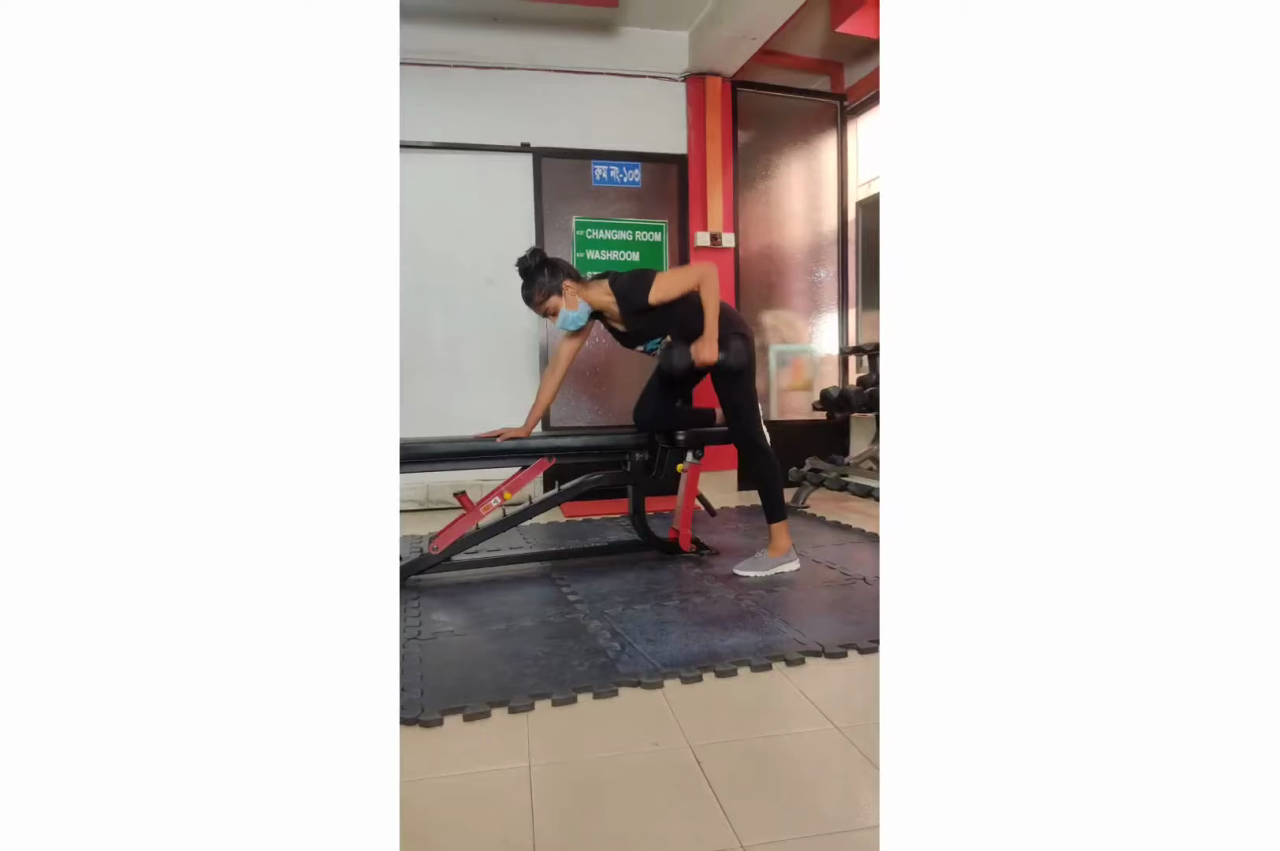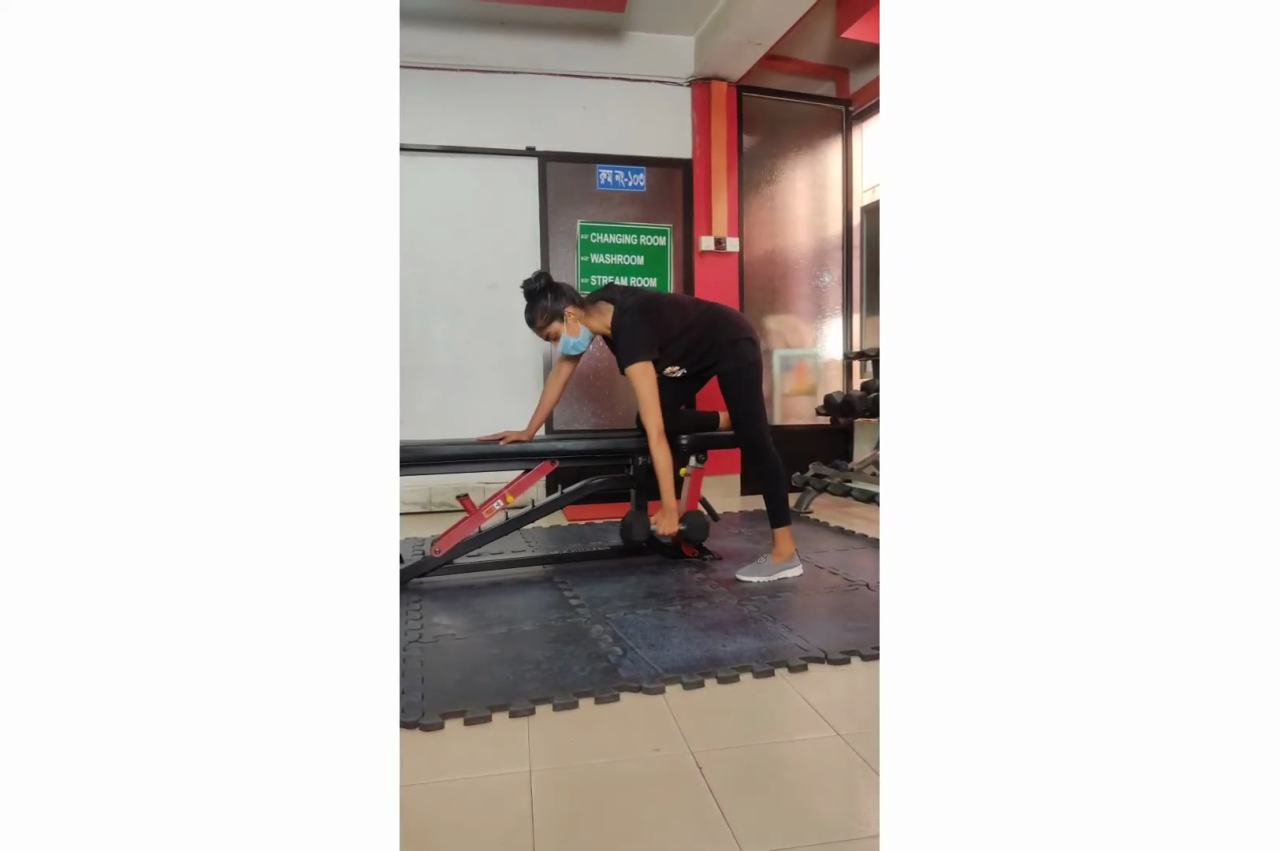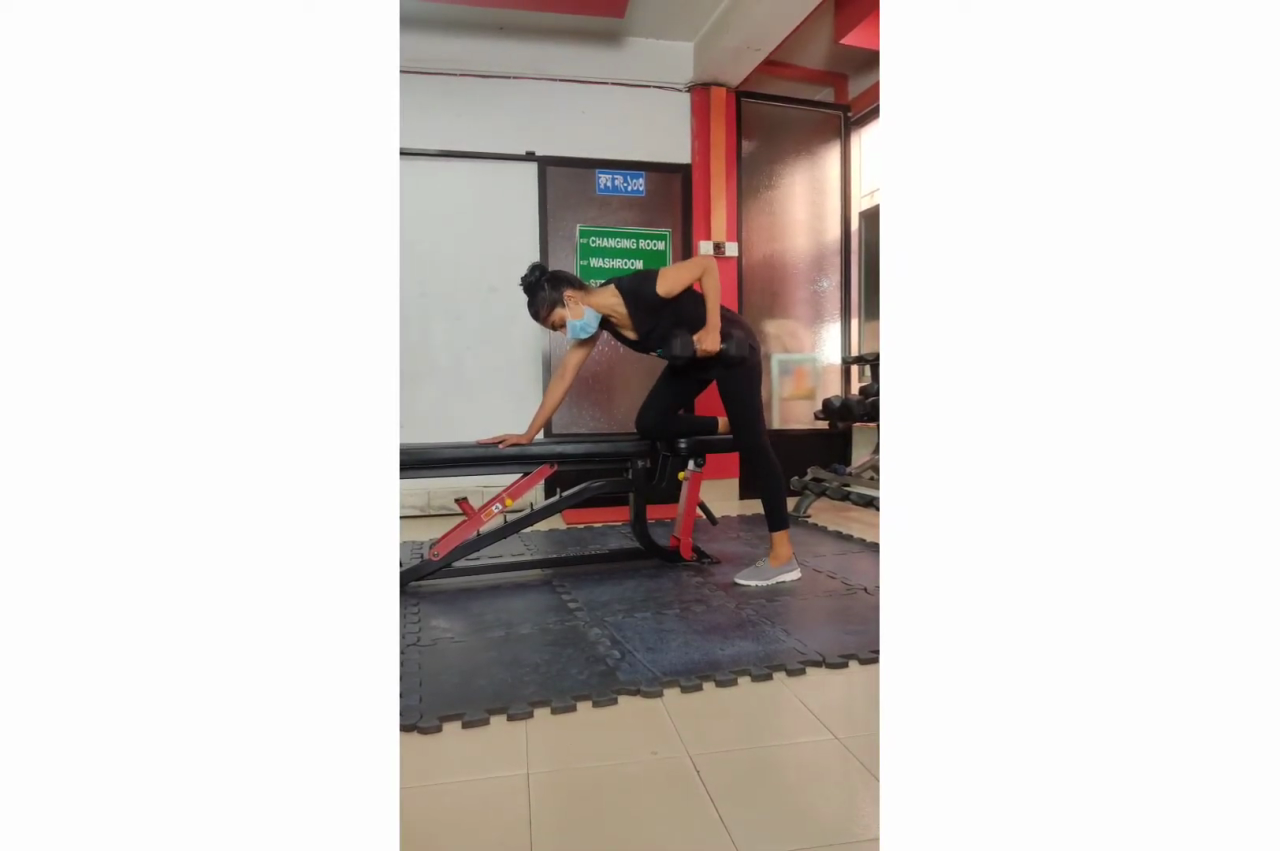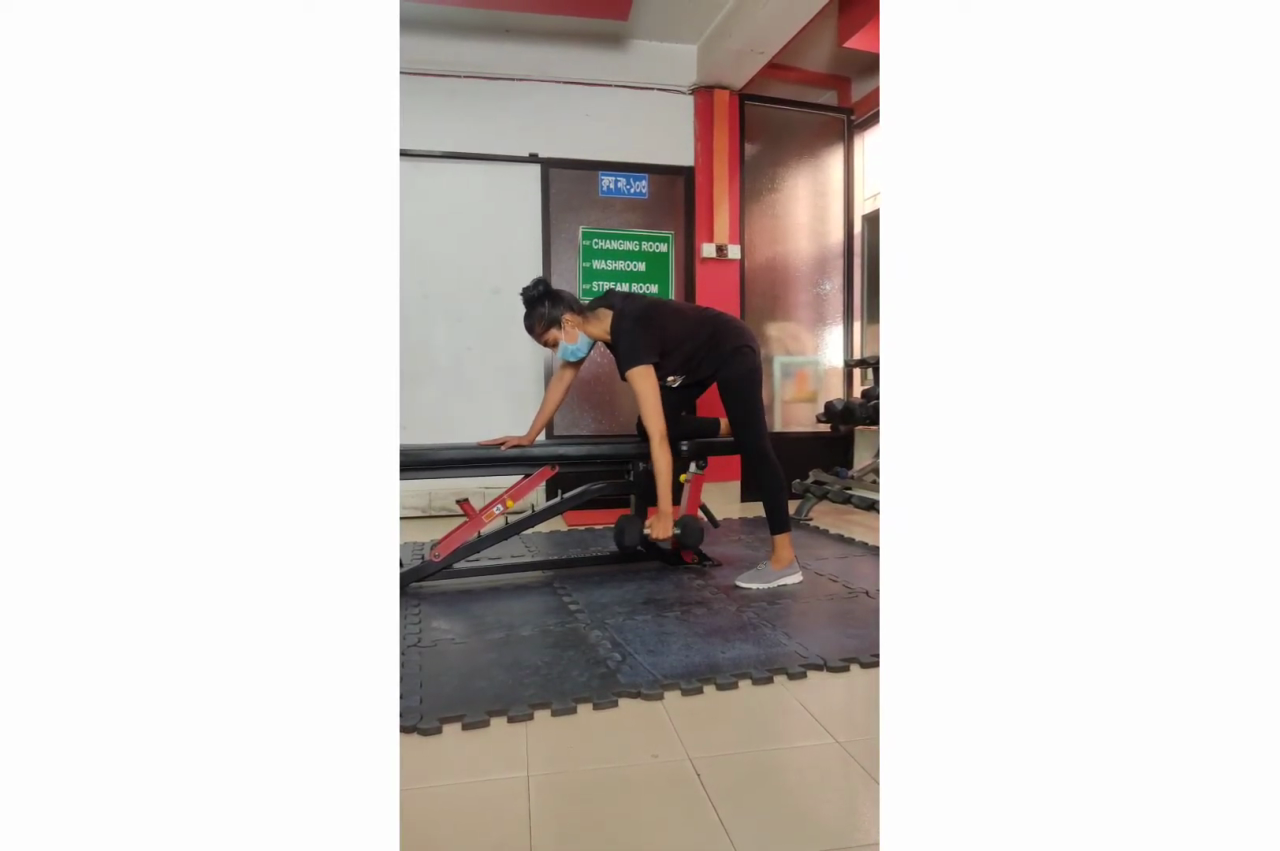
dt=1s
person 1, frame 1
left shoulder: (632, 292)
right shoulder: (590, 303)
left elbow: (707, 272)
right elbow: (559, 365)
left wrist: (710, 339)
right wrist: (526, 428)
left hip: (723, 340)
right hip: (684, 348)
left knee: (747, 438)
right knee: (648, 418)
left ankle: (782, 548)
right ankle: (728, 416)
person 1, frame 2
left shoulder: (630, 333)
right shoulder: (593, 309)
left elbow: (657, 433)
right elbow: (561, 371)
left wrist: (669, 507)
right wrist: (529, 432)
left hip: (732, 344)
right hip: (694, 351)
left knee: (754, 444)
right knee: (654, 417)
left ankle: (785, 553)
right ankle: (731, 420)
person 1, frame 3
left shoulder: (639, 290)
right shoulder: (597, 312)
left elbow: (706, 263)
right elbow: (566, 372)
left wrist: (712, 330)
right wrist: (529, 434)
right hip: (691, 354)
left knee: (752, 447)
right knee: (650, 425)
left ankle: (783, 557)
right ankle: (731, 425)
person 1, frame 4
left shoulder: (630, 338)
right shoulder: (595, 316)
left elbow: (660, 435)
right elbow: (563, 377)
left wrist: (664, 512)
right wrist: (529, 437)
left hip: (732, 350)
right hip: (694, 357)
left knee: (754, 450)
right knee: (647, 428)
left ankle: (784, 559)
right ankle: (733, 427)
